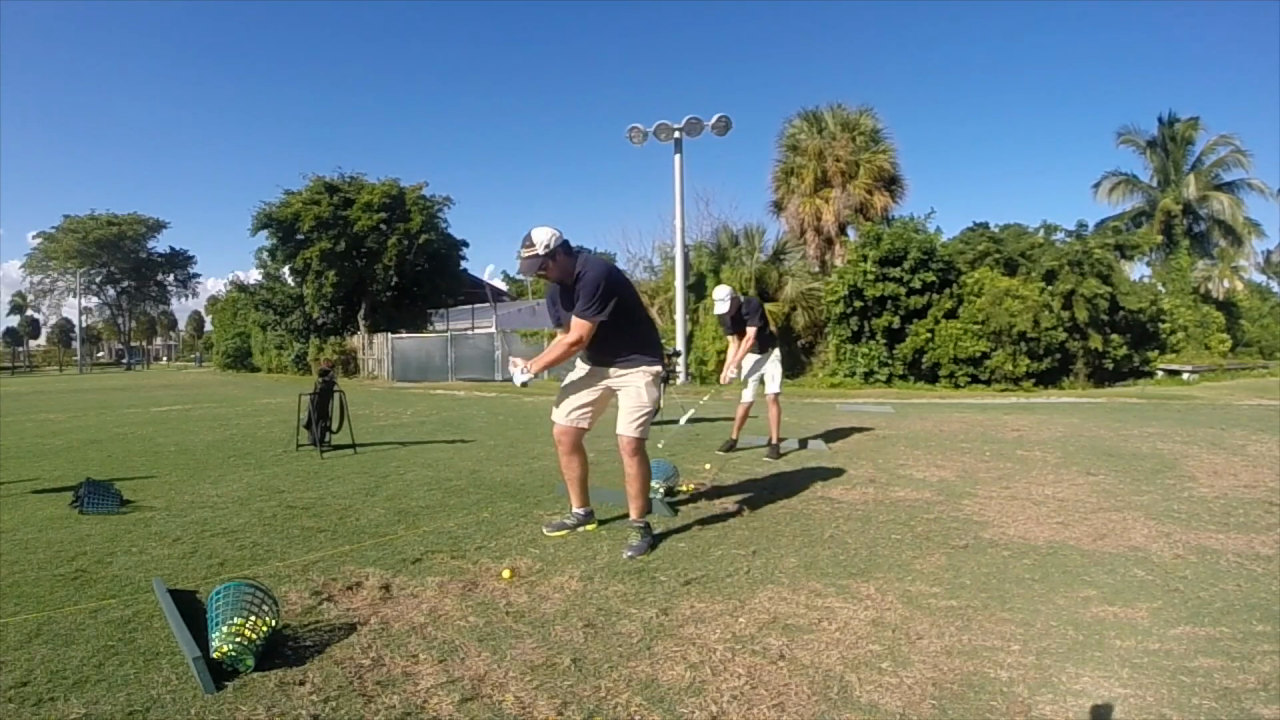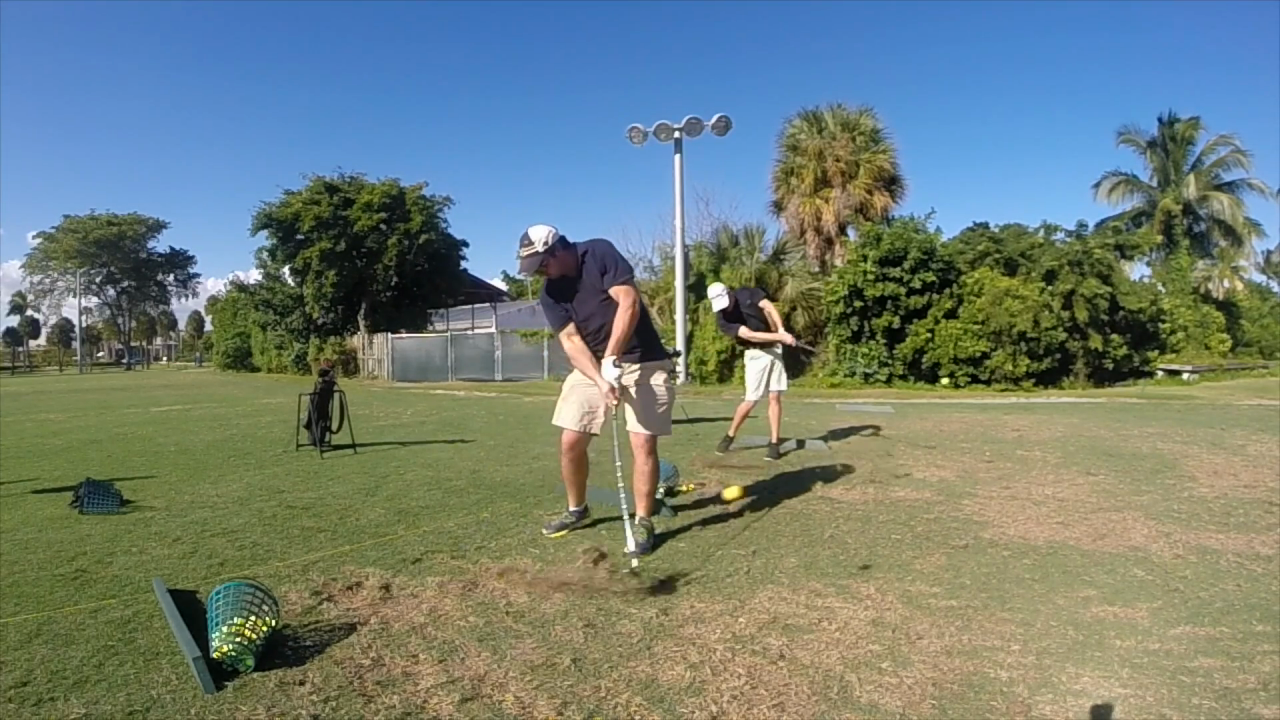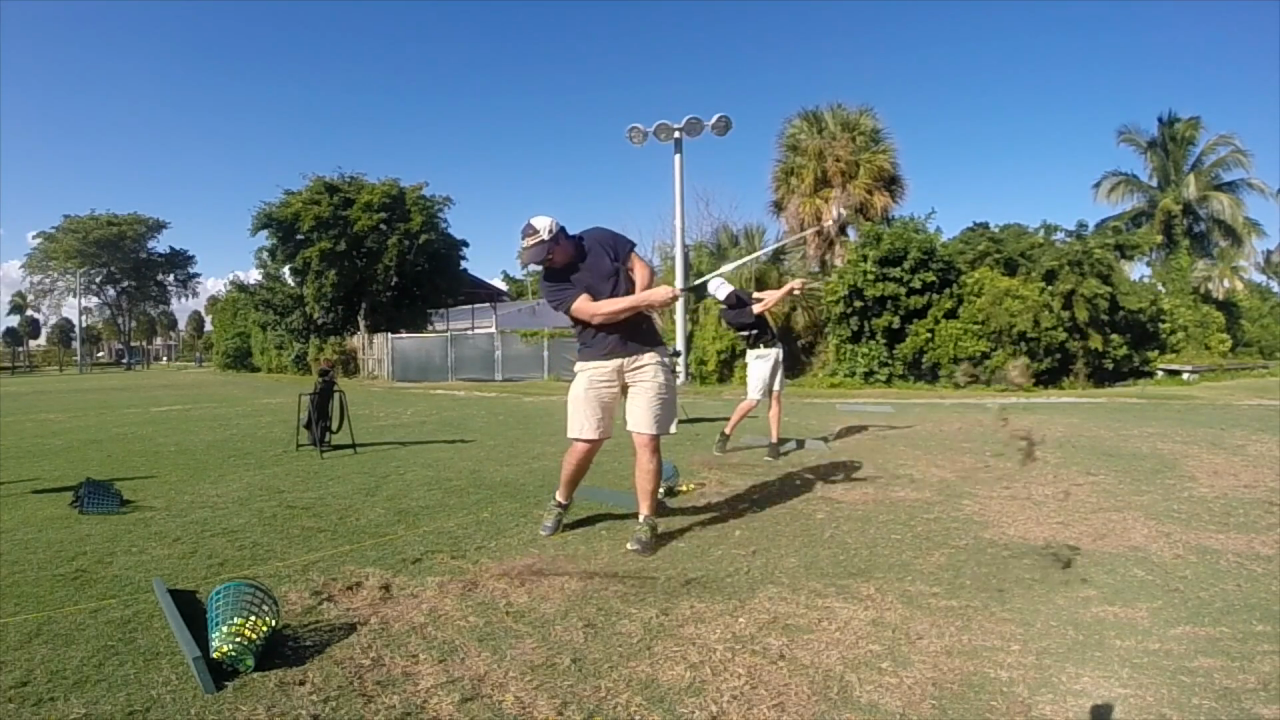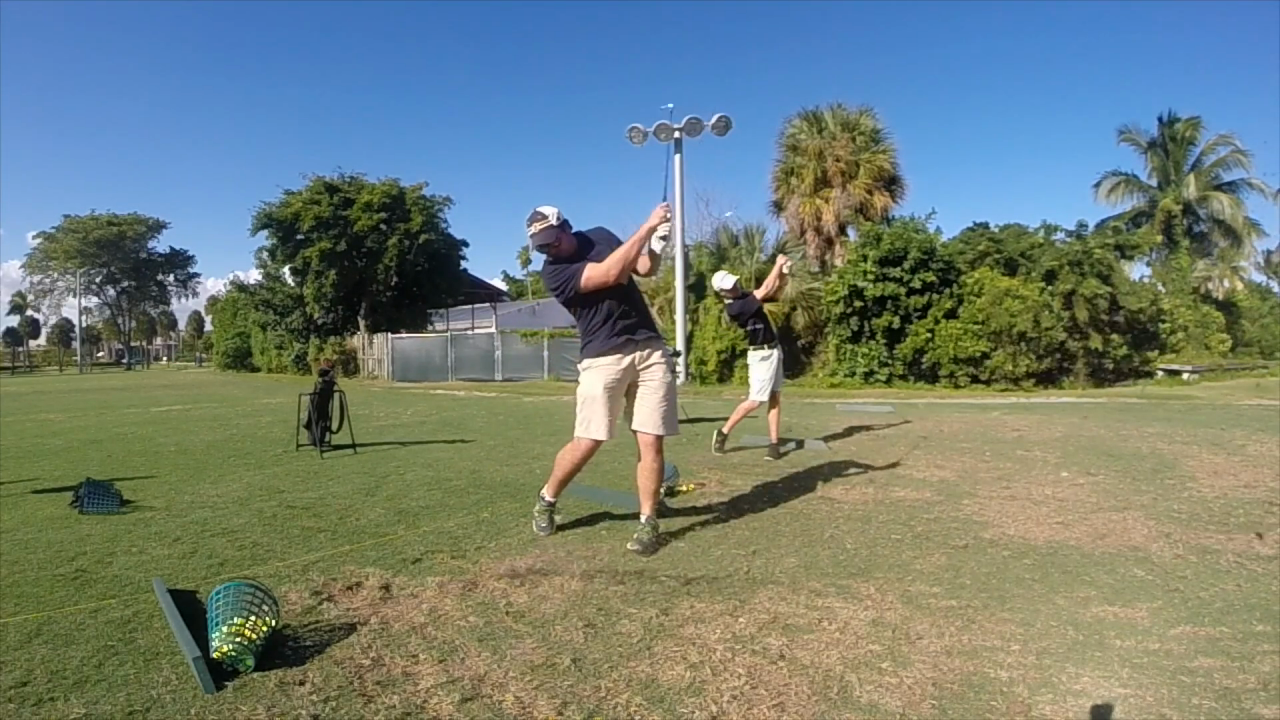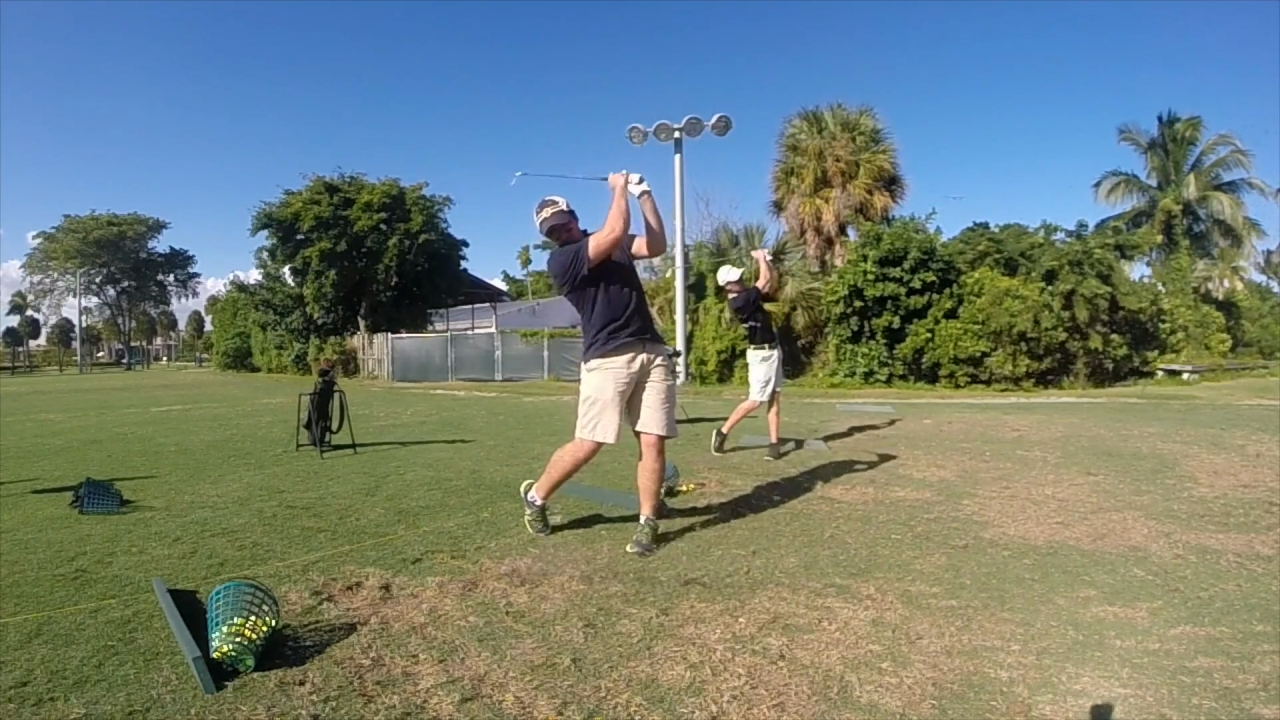
dt=0.4s
person 1, frame 1
left shoulder: (596, 273)
right shoulder: (556, 289)
left elbow: (577, 339)
right elbow: (566, 337)
left wrist: (532, 367)
right wrist: (534, 365)
left hip: (637, 364)
right hip: (593, 364)
left knee: (630, 443)
right knee: (564, 433)
left ankle: (639, 525)
right ankle: (581, 512)
person 1, frame 2
left shoulder: (599, 253)
right shoulder: (550, 294)
left elbow: (628, 300)
right elbow: (572, 342)
left wrist: (613, 354)
right wrist: (599, 379)
left hip: (645, 361)
right hip: (593, 364)
left knee: (643, 442)
right knee: (571, 440)
left ankle: (643, 523)
right ankle: (576, 509)
person 1, frame 3
left shoulder: (600, 239)
right shoulder: (551, 282)
left elbow: (639, 266)
right elbow: (595, 313)
left wrist: (643, 293)
right wrist: (648, 298)
left hip: (646, 354)
right hip: (598, 363)
left knee: (647, 441)
right knee: (585, 444)
left ankle: (647, 522)
right ankle: (560, 502)
person 1, frame 4
left shoulder: (600, 237)
right shoulder: (554, 272)
left elbow: (645, 267)
right elbow: (611, 273)
left wrist: (657, 241)
right wrist: (647, 226)
left hip: (650, 349)
right hip: (603, 359)
left knee: (650, 441)
right knee: (586, 443)
left ankle: (648, 522)
right ankle: (547, 497)
person 1, frame 5
left shoulder: (608, 243)
right shoulder: (561, 262)
left elbow: (657, 245)
right elbow: (615, 232)
left wrist: (643, 194)
right wrist: (618, 188)
left hip: (652, 352)
right hip: (607, 360)
left knee: (653, 442)
right knee: (587, 444)
left ankle: (648, 523)
right ankle: (536, 496)
person 2, frame 1
left shoulder: (752, 304)
right shoulder: (724, 316)
left elbow: (750, 338)
right elbow: (733, 343)
left wrist: (734, 364)
right wrist: (727, 367)
left hip: (770, 354)
right hip: (749, 358)
left knee: (772, 398)
right knee: (746, 401)
left ankle: (774, 443)
right ankle: (733, 439)
person 2, frame 2
left shoulder: (745, 293)
right shoulder: (722, 319)
left elbow: (769, 307)
right elbow: (751, 335)
left wrist: (782, 331)
right wrist: (780, 336)
left hip: (775, 349)
right hip: (755, 355)
left knee: (774, 397)
right knee: (751, 401)
left ankle: (774, 443)
right ankle: (729, 436)
person 2, frame 3
left shoulder: (738, 295)
right shoulder: (729, 314)
left elbow: (764, 295)
right elbow: (765, 306)
left wrist: (789, 290)
right wrist: (788, 287)
left hip: (774, 349)
right hip: (759, 355)
left knee: (775, 397)
right knee: (753, 400)
left ankle: (774, 443)
right ankle: (725, 433)
person 2, frame 4
left shoulder: (742, 297)
right shoulder: (735, 308)
left elbow: (773, 288)
right elbow: (766, 288)
left wrist: (781, 270)
right wrist: (778, 263)
left hip: (773, 350)
right hip: (760, 355)
left knee: (775, 398)
right knee: (755, 400)
left ankle: (774, 443)
right ankle: (723, 432)
person 2, frame 5
left shoulder: (746, 294)
right shoulder: (739, 302)
left elbow: (769, 284)
right elbow: (765, 279)
left wrist: (765, 260)
right wrist: (760, 258)
left hip: (773, 350)
right hip: (760, 354)
left knee: (774, 397)
right knee: (755, 400)
left ankle: (774, 443)
right ankle: (722, 432)
